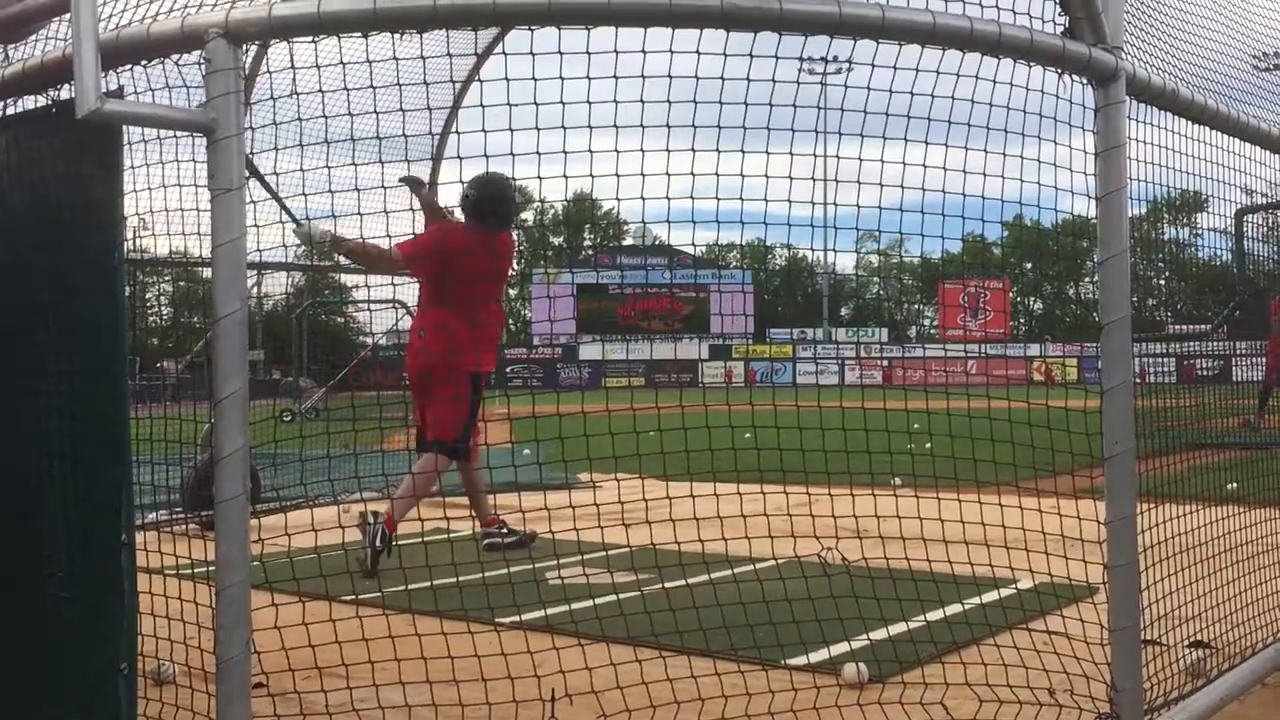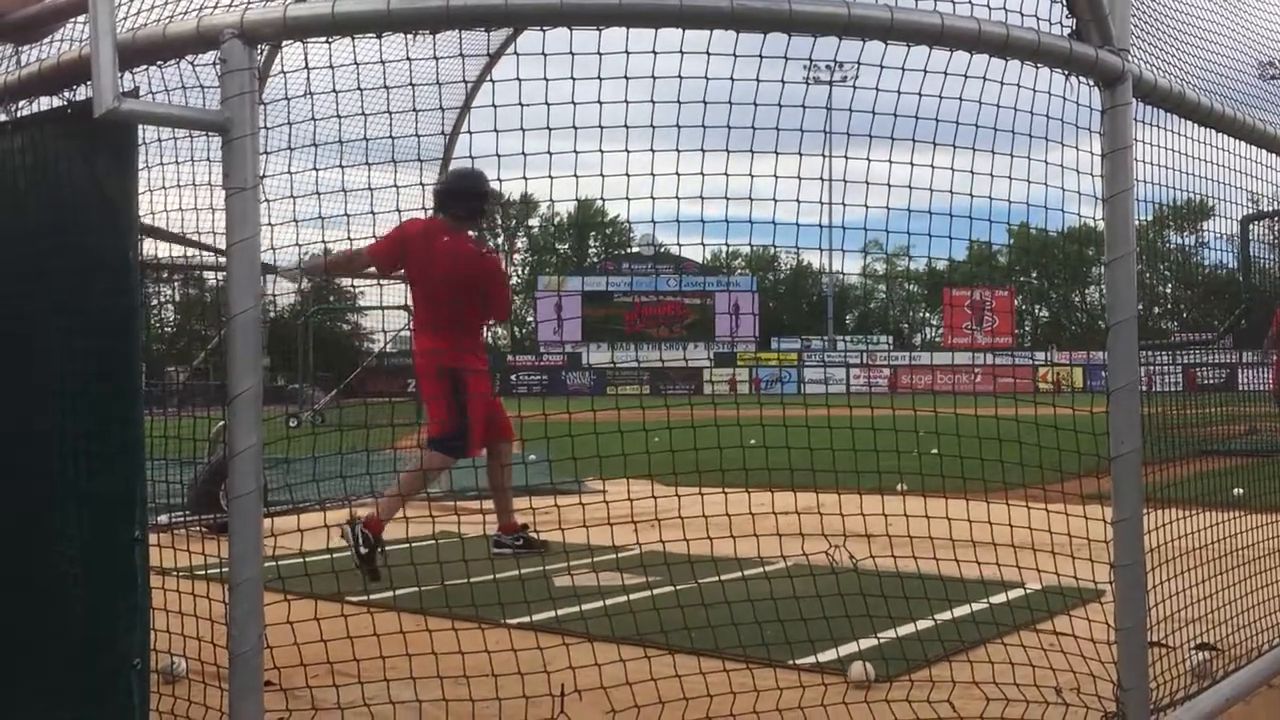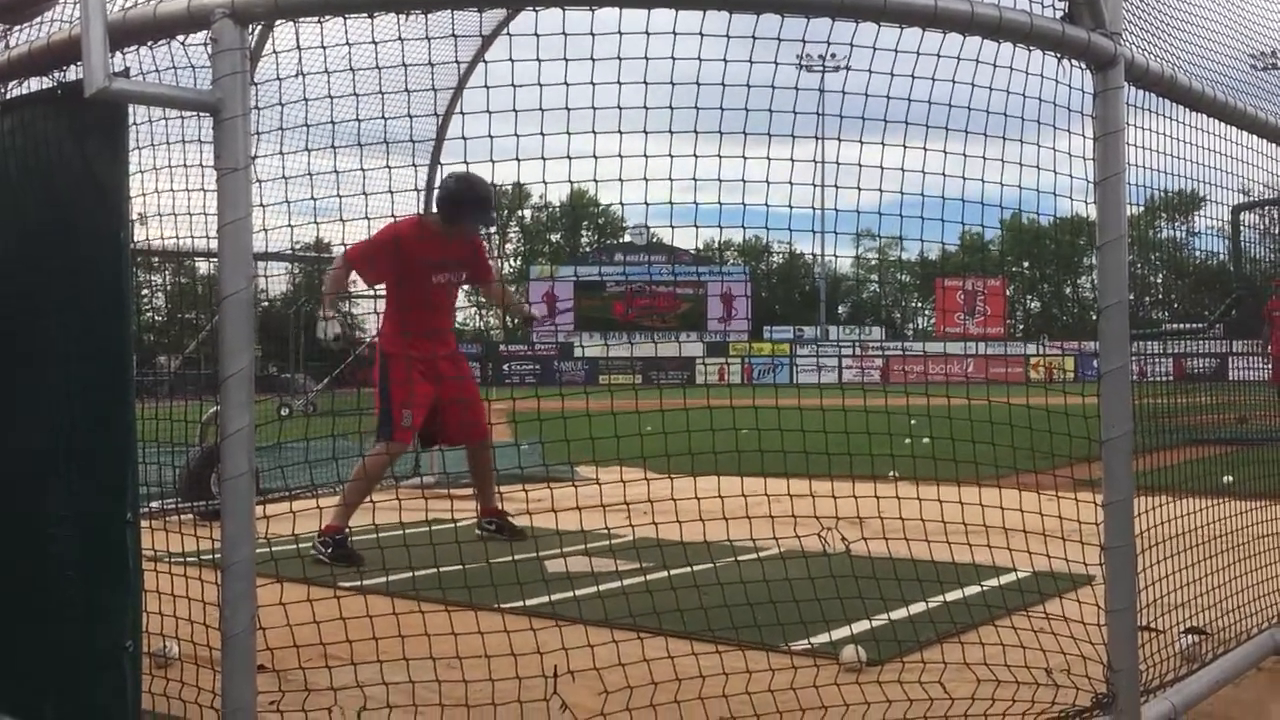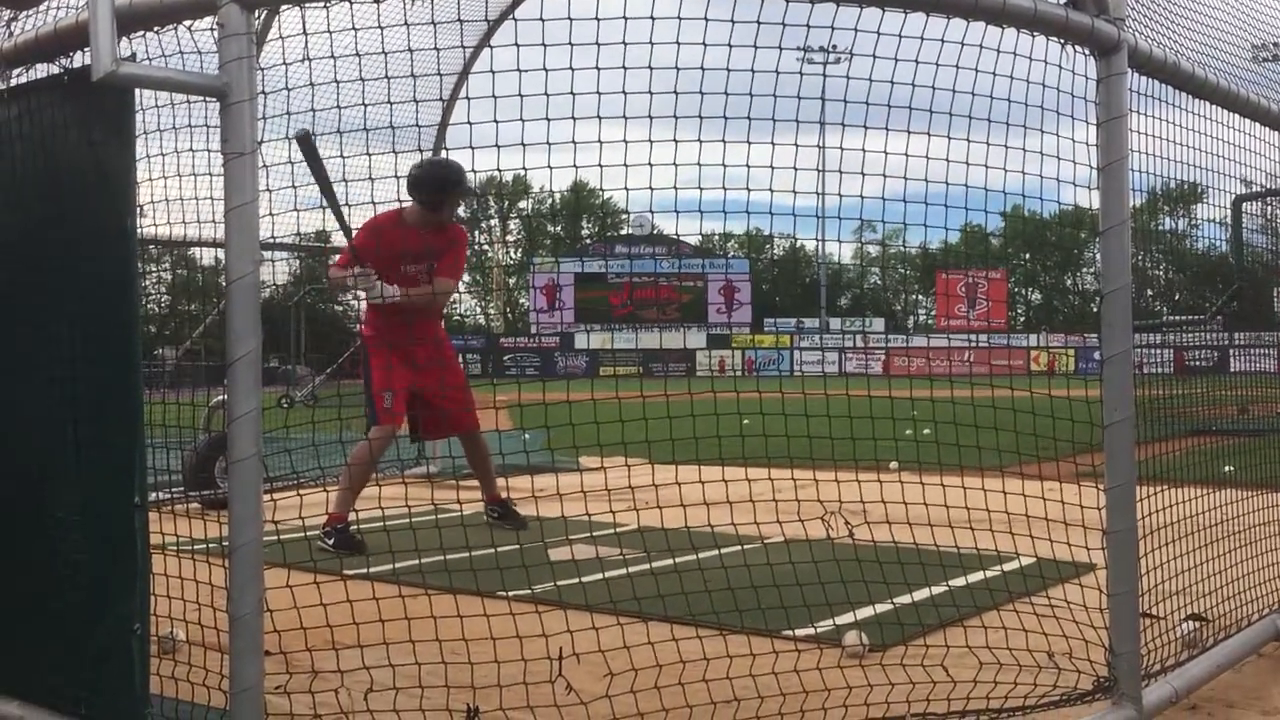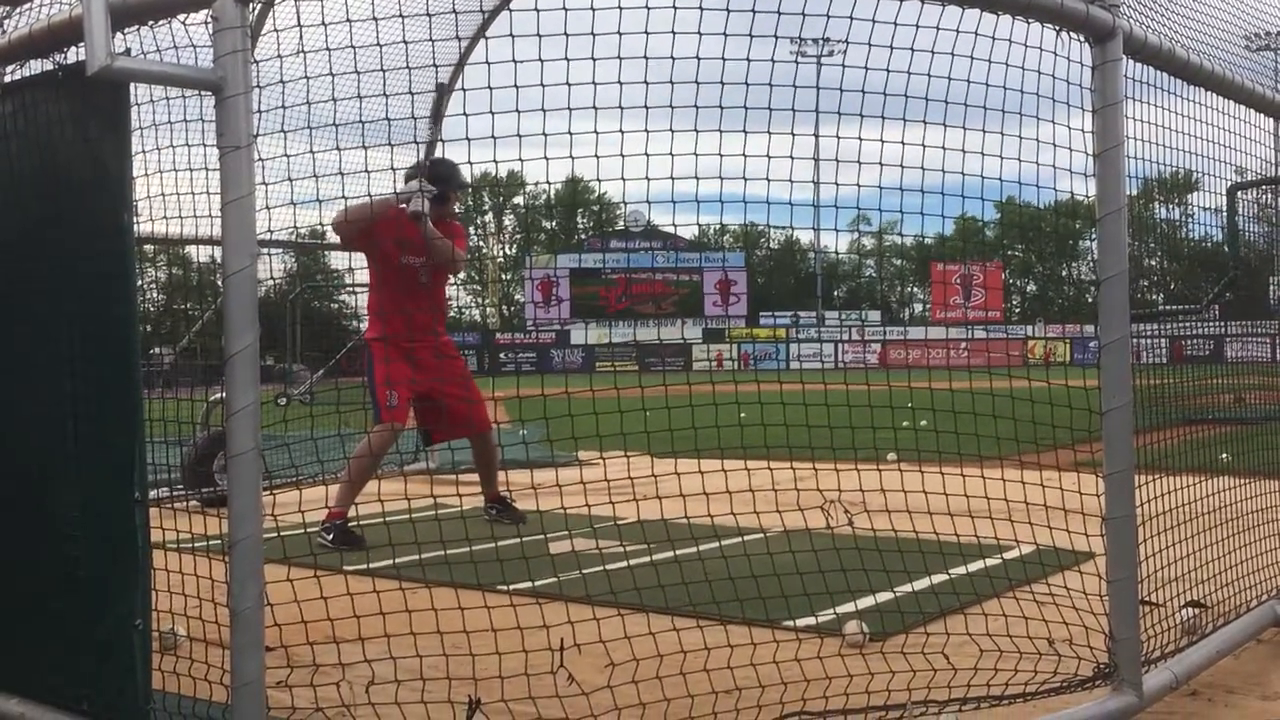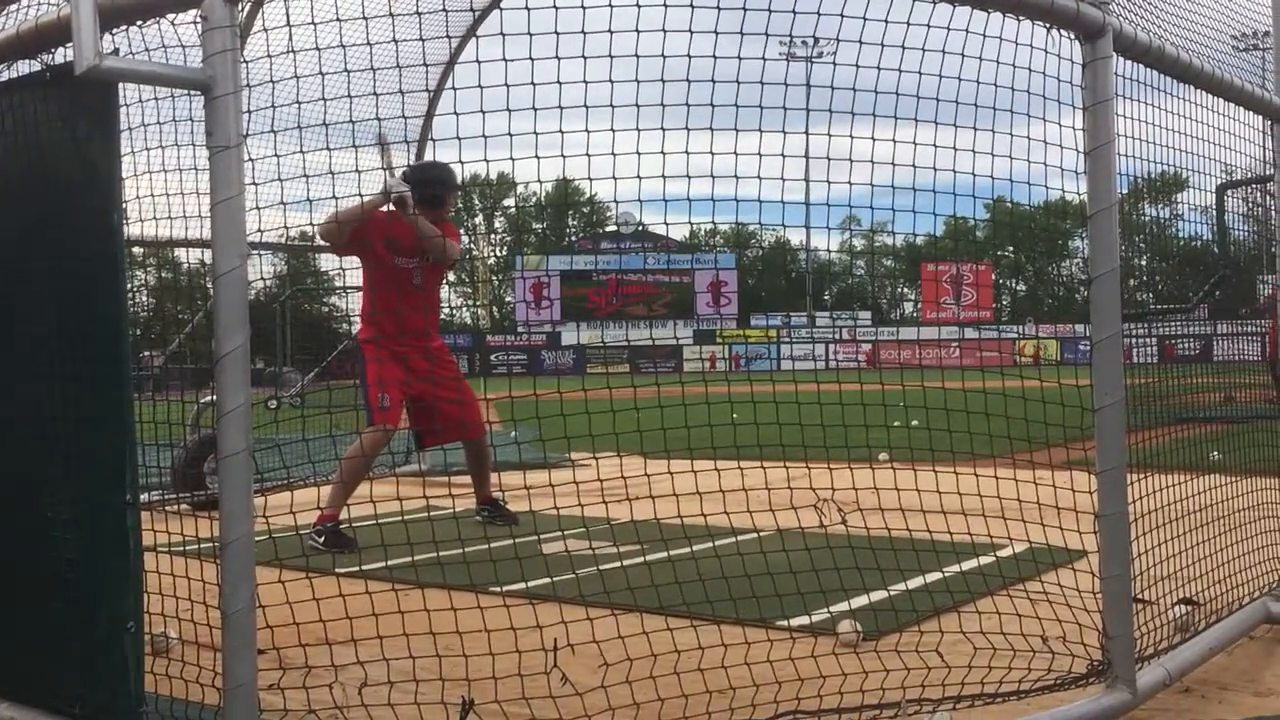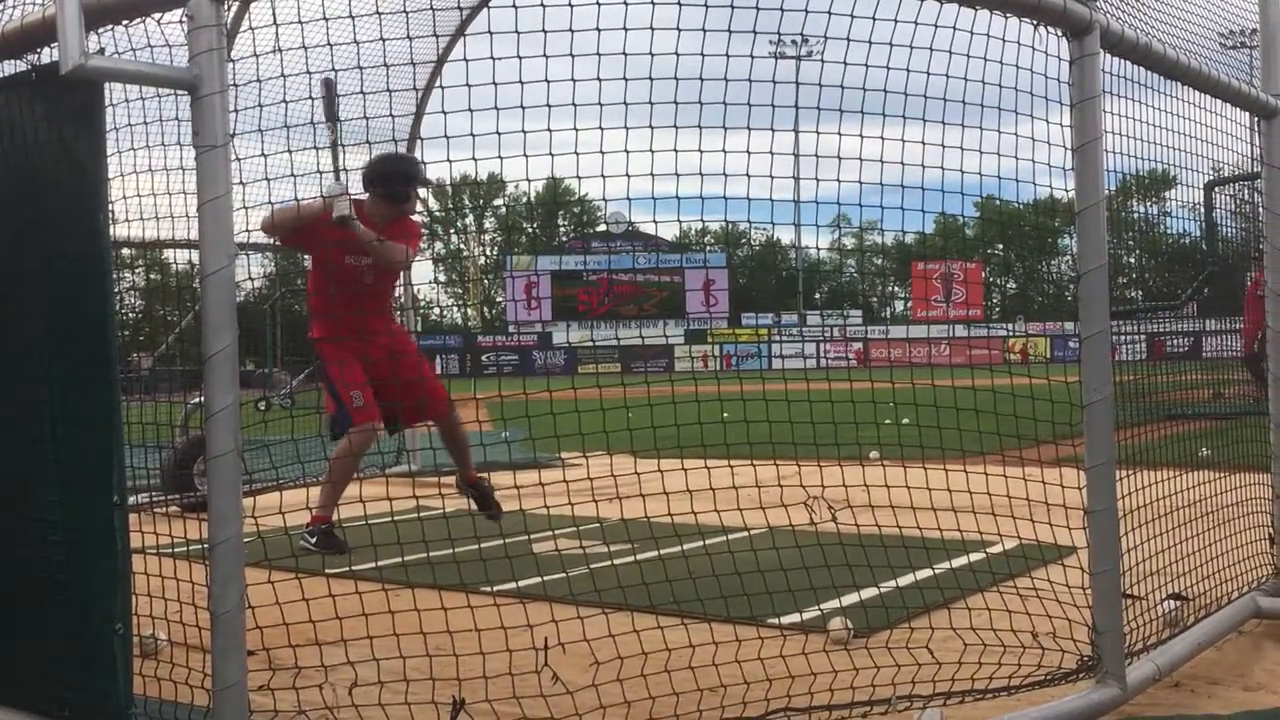
dt=0.7s
person 1, frame 1
left shoulder: (442, 239)
right shoulder: (503, 244)
left elbow: (389, 261)
left wrist: (328, 238)
right wrist: (427, 197)
left hip: (425, 353)
right hip: (466, 359)
left knee: (458, 438)
right knee: (443, 451)
left ankle: (489, 526)
right ankle: (382, 524)
person 1, frame 2
left shoulder: (412, 233)
right shoulder: (484, 261)
left elbow: (358, 258)
right elbow: (502, 314)
left wrist: (312, 267)
left hip: (434, 355)
right hip: (458, 362)
left knee: (499, 437)
right knee: (444, 451)
left ankle: (508, 531)
right ankle: (370, 527)
person 1, frame 3
left shoulder: (469, 243)
right shoulder: (403, 235)
left elbow: (489, 285)
right elbow: (344, 263)
left wrist: (521, 310)
right wrist: (328, 313)
left hip: (445, 351)
right hip: (402, 352)
left knee: (478, 432)
right knee: (393, 442)
left ankle: (490, 515)
right ankle: (332, 532)
person 1, frame 4
left shoulder: (454, 235)
right shoulder: (381, 229)
left elbow: (441, 294)
right elbow: (336, 273)
left wrist: (394, 293)
right wrist: (354, 279)
left hip: (431, 343)
right hip: (385, 342)
left knee: (468, 425)
right knee: (384, 429)
left ankle: (495, 502)
right ankle: (334, 523)
person 1, frame 5
left shoulder: (452, 230)
right shoulder: (384, 223)
left elbow: (455, 263)
right elbow: (339, 225)
left wrist: (422, 222)
right wrist: (397, 198)
left hip: (435, 344)
right hip: (389, 343)
left knee: (479, 422)
right knee: (389, 427)
left ankle: (493, 500)
right ankle: (334, 519)
person 1, frame 6
left shoulder: (444, 230)
right shoulder: (377, 225)
left elbow: (448, 254)
right elbow: (327, 232)
left wrist: (409, 211)
right wrist: (381, 200)
left hip: (429, 347)
right hip: (382, 346)
left knee: (473, 426)
right knee: (381, 429)
left ankle: (486, 501)
right ankle: (325, 522)
person 1, frame 7
left shoulder: (406, 227)
right shoulder: (327, 219)
left elbow: (399, 260)
right elbow: (268, 225)
left wrist: (352, 225)
right wrist: (323, 206)
left hip: (384, 335)
right hip: (336, 339)
left knee: (442, 406)
right knee: (363, 428)
left ankle: (470, 479)
right ankle: (316, 525)
